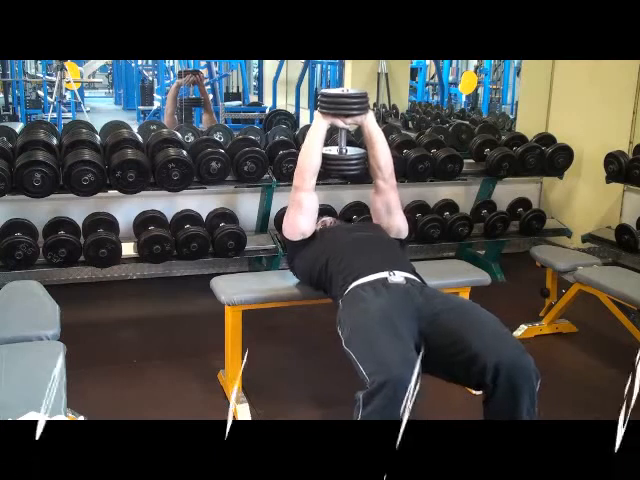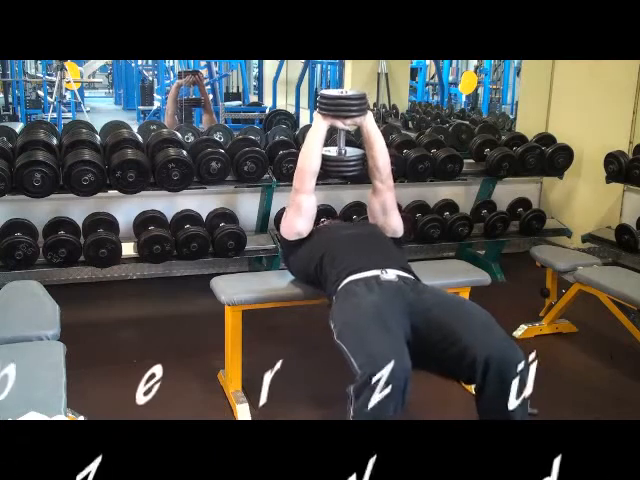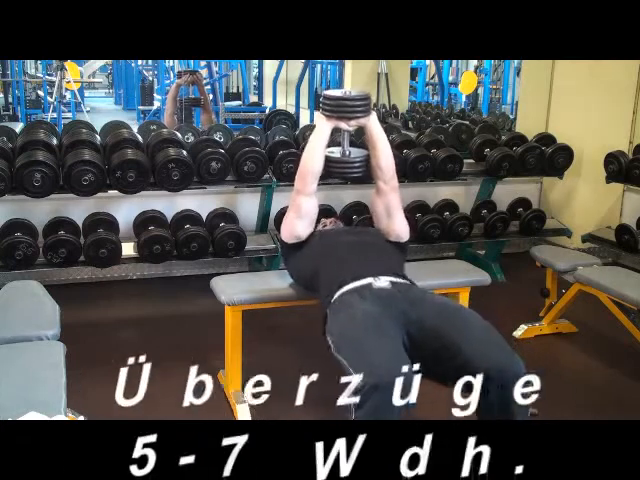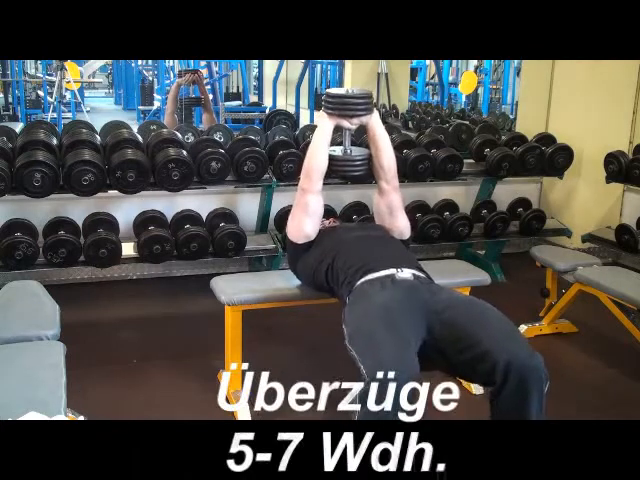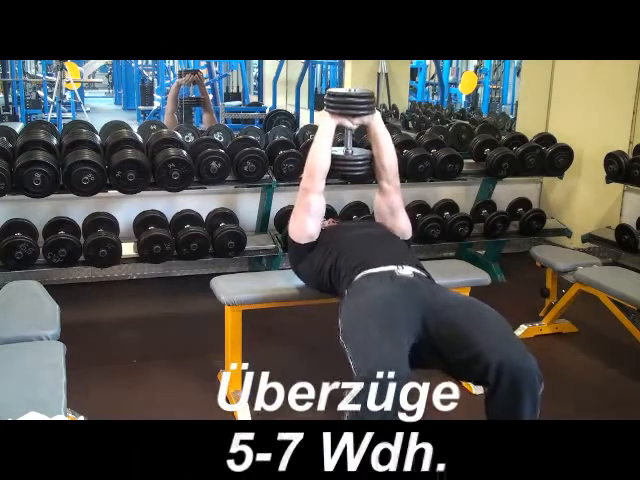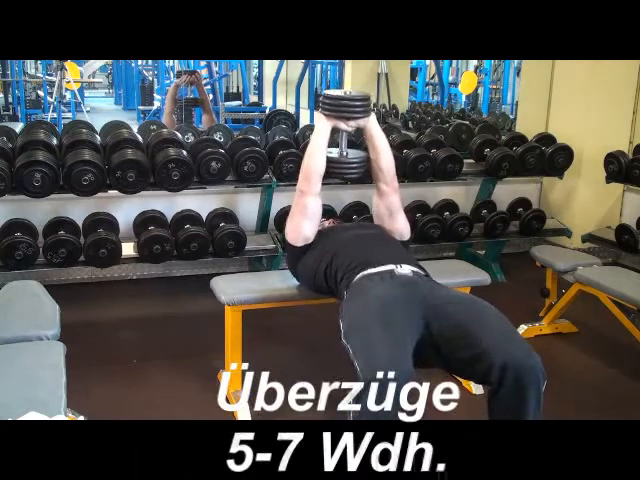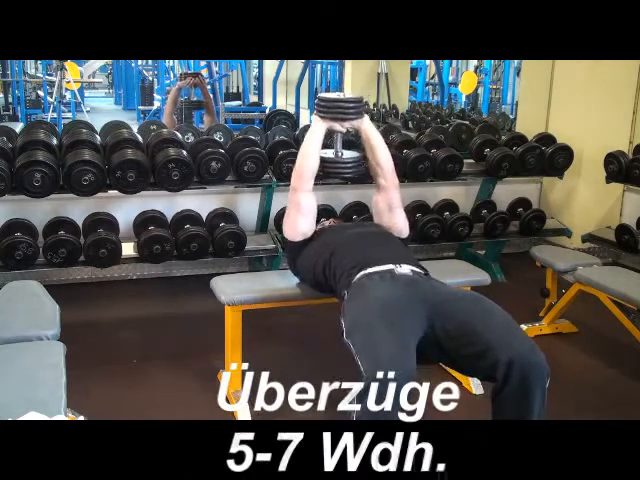
dt=0.5s
person 1, frame 1
left shoulder: (382, 234)
right shoulder: (306, 245)
left elbow: (384, 183)
right elbow: (303, 187)
left wrist: (368, 121)
right wrist: (321, 123)
left hip: (421, 293)
right hip: (366, 295)
left knee: (514, 366)
right knee: (394, 377)
person 1, frame 2
left shoulder: (377, 233)
right shoulder: (302, 242)
left elbow: (382, 184)
right elbow: (303, 189)
left wrist: (367, 122)
right wrist: (320, 125)
left hip: (414, 290)
right hip: (360, 292)
left knee: (504, 363)
right knee: (385, 373)
person 1, frame 3
left shoulder: (385, 240)
right shoulder: (304, 246)
left elbow: (387, 186)
right elbow: (305, 190)
left wrist: (371, 123)
right wrist: (324, 127)
left hip: (411, 296)
right hip: (355, 300)
left knee: (503, 372)
right knee: (385, 380)
person 1, frame 4
left shoulder: (384, 233)
right shoulder: (307, 246)
left elbow: (387, 184)
right elbow: (310, 189)
left wrist: (372, 121)
right wrist: (326, 124)
left hip: (429, 291)
right hip: (372, 293)
left knee: (524, 367)
right knee: (392, 377)
person 1, frame 5
left shoulder: (385, 232)
right shoulder: (309, 246)
left elbow: (389, 184)
right elbow: (311, 189)
left wrist: (374, 121)
right wrist: (328, 123)
left hip: (428, 290)
left knee: (518, 368)
right knee: (381, 375)
person 1, frame 6
left shoulder: (383, 234)
right shoulder: (306, 247)
left elbow: (387, 187)
right elbow: (309, 190)
left wrist: (370, 124)
right wrist: (324, 126)
left hip: (428, 288)
left knee: (521, 366)
right knee: (386, 376)
person 1, frame 7
left shoulder: (384, 233)
right shoulder: (306, 246)
left elbow: (387, 183)
right elbow: (301, 187)
left wrist: (363, 125)
right wrist: (319, 126)
left hip: (428, 286)
right hip: (371, 288)
left knee: (526, 363)
right knee: (389, 375)
